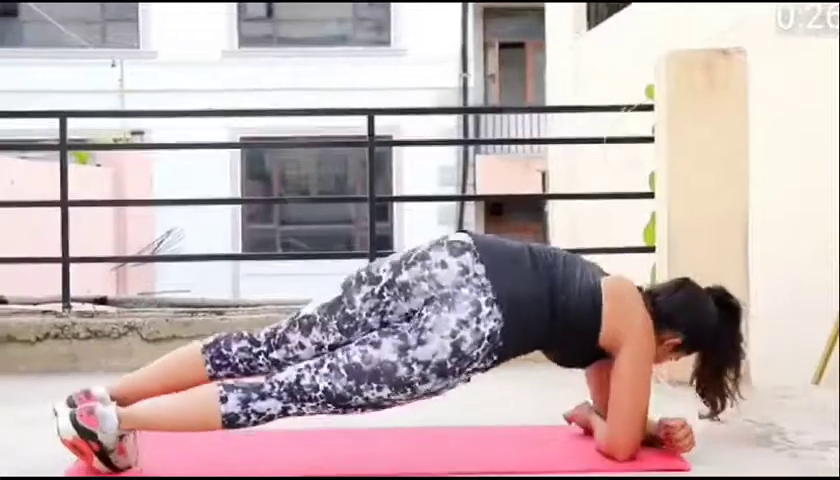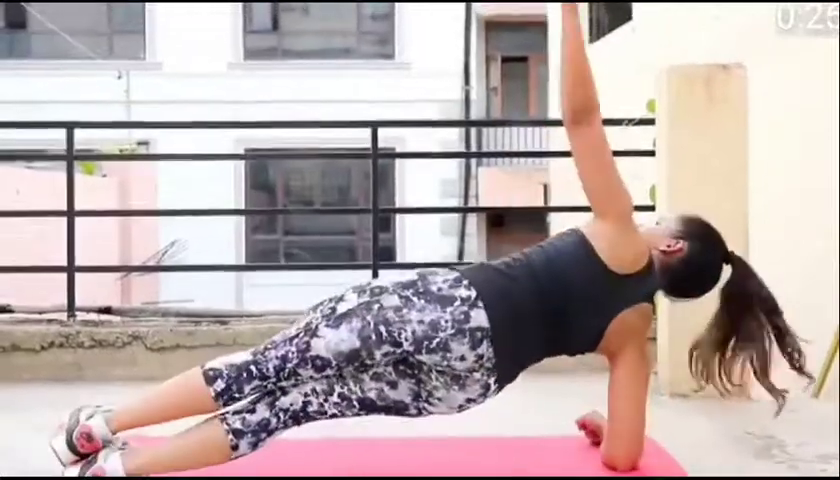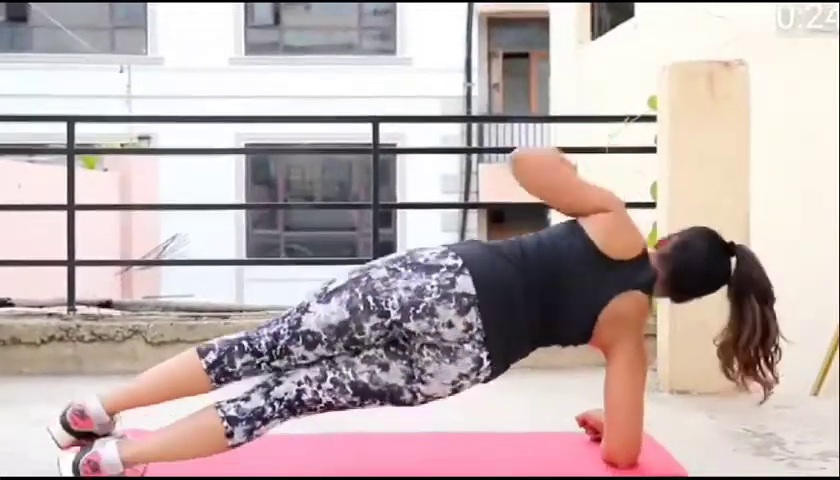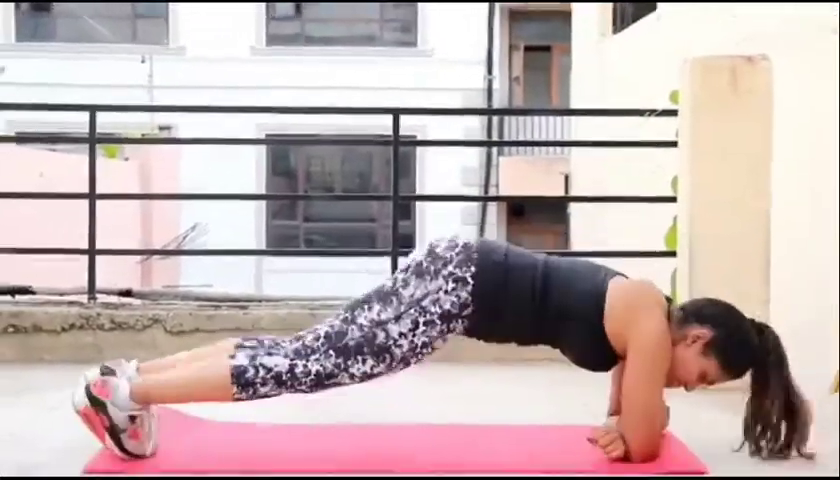
dt=0.7s
person 1, frame 1
left shoulder: (616, 291)
right shoulder: (640, 331)
left elbow: (602, 394)
right wrist: (593, 418)
left hip: (445, 258)
right hip: (467, 319)
left knee: (269, 351)
right knee: (300, 390)
left ankle: (104, 396)
right ankle: (112, 421)
person 1, frame 2
left shoulder: (623, 233)
right shoulder: (632, 332)
left elbow: (580, 115)
left hip: (436, 303)
right hip: (465, 373)
left knee: (262, 372)
right knee: (289, 406)
person 1, frame 3
left shoulder: (610, 221)
right shoulder: (629, 325)
left elbow: (526, 163)
left wrist: (560, 179)
left hip: (430, 277)
right hip: (457, 353)
left knee: (262, 350)
right knee: (285, 398)
left ankle: (95, 410)
person 1, frame 4
left shoulder: (639, 312)
right shoulder: (650, 322)
left elbow: (627, 422)
right elbow: (642, 447)
left wrist: (620, 425)
right wrist: (637, 425)
left hip: (465, 268)
right hip: (462, 275)
left knee: (308, 351)
right knee: (314, 362)
left ankle: (136, 374)
right ankle: (127, 393)
